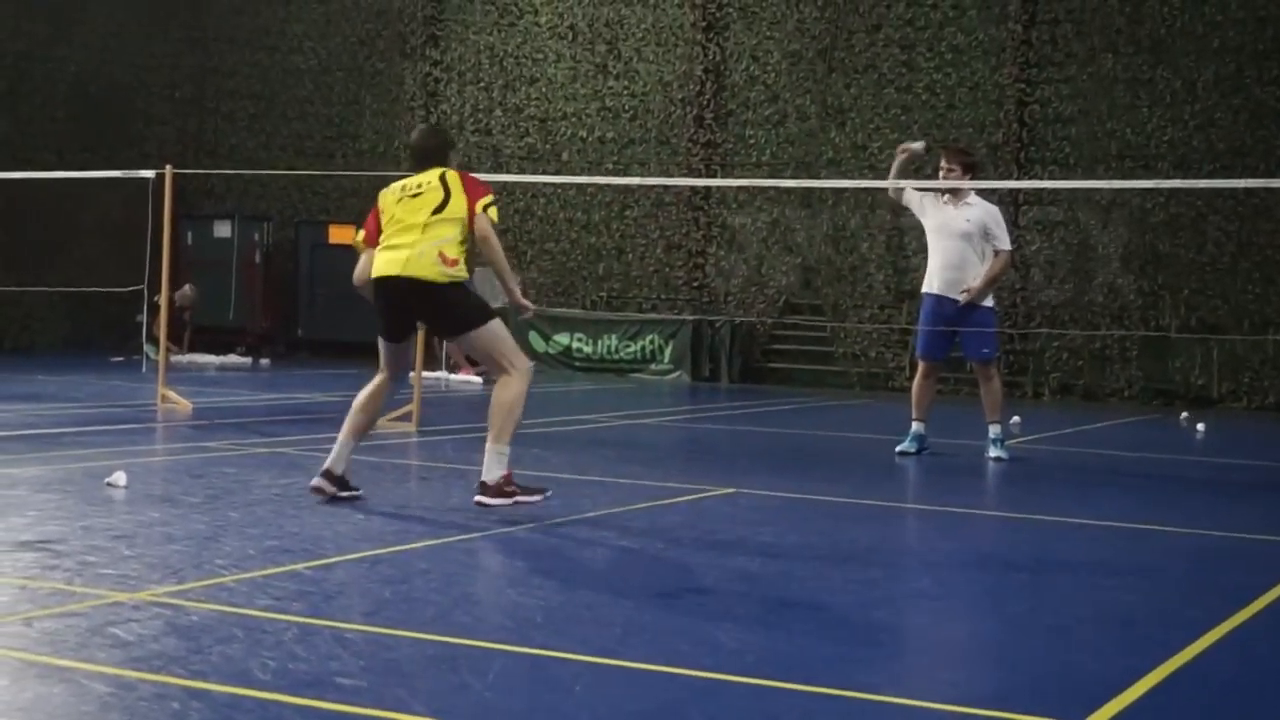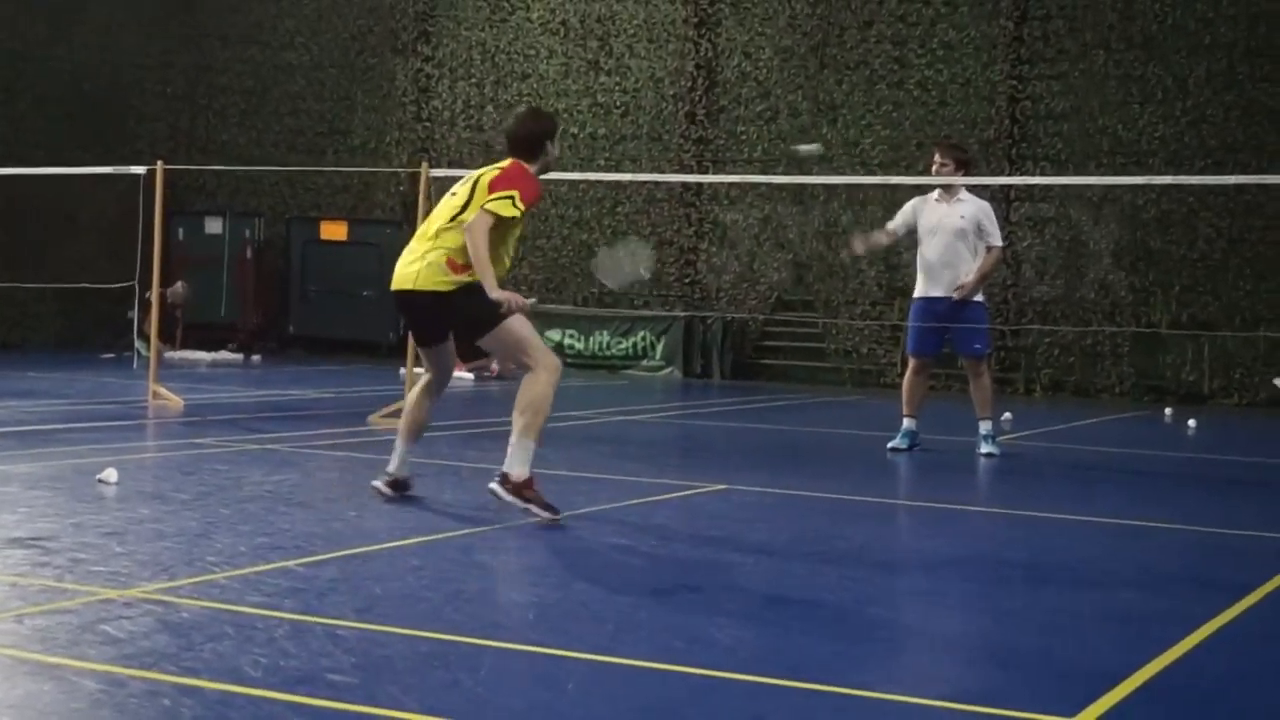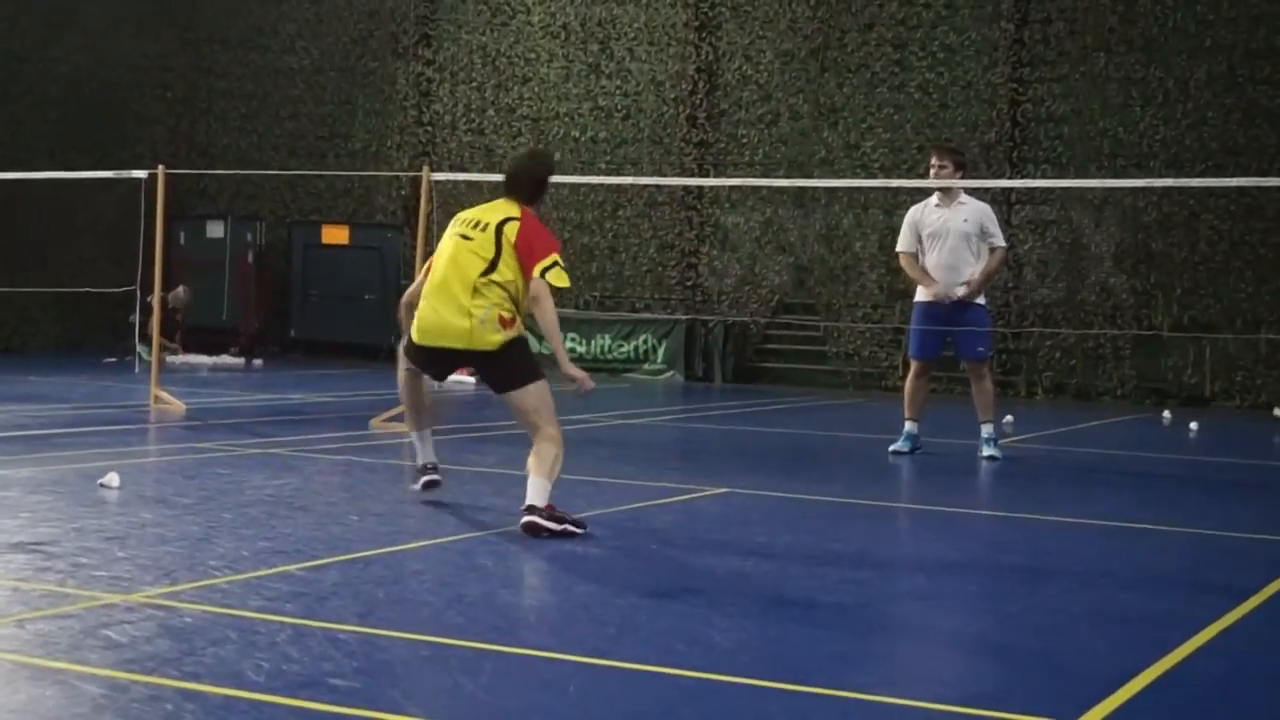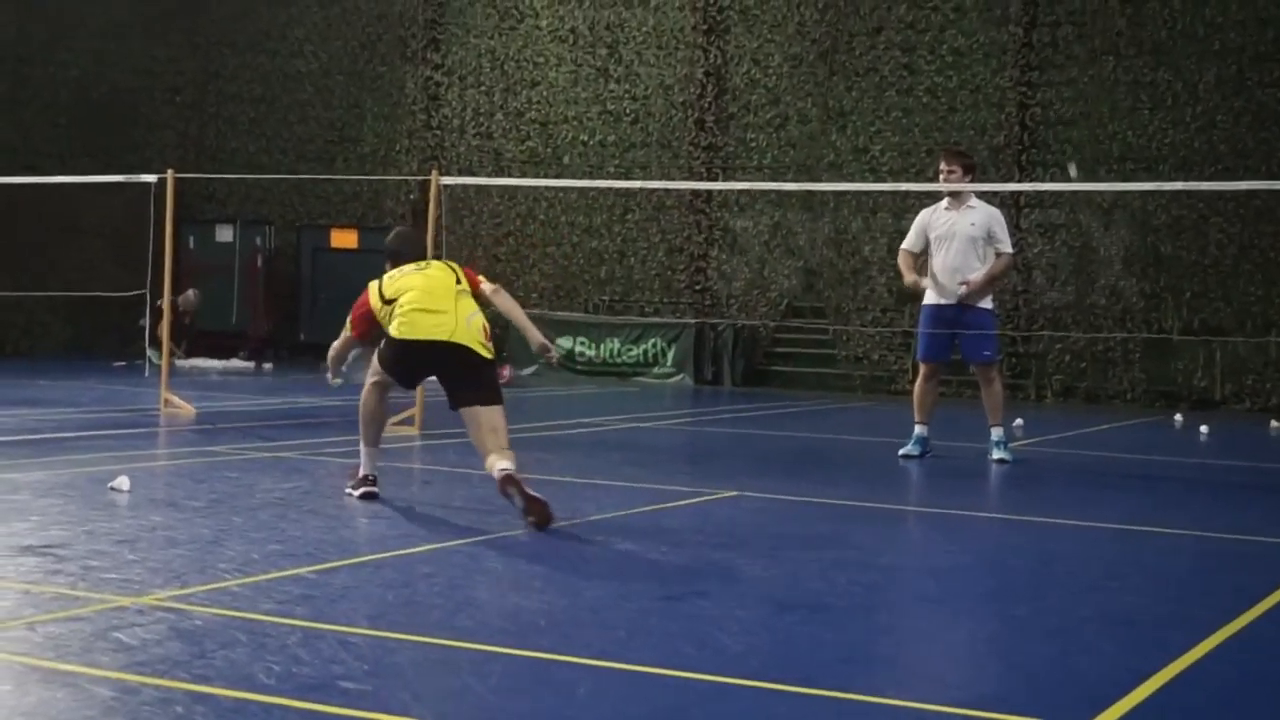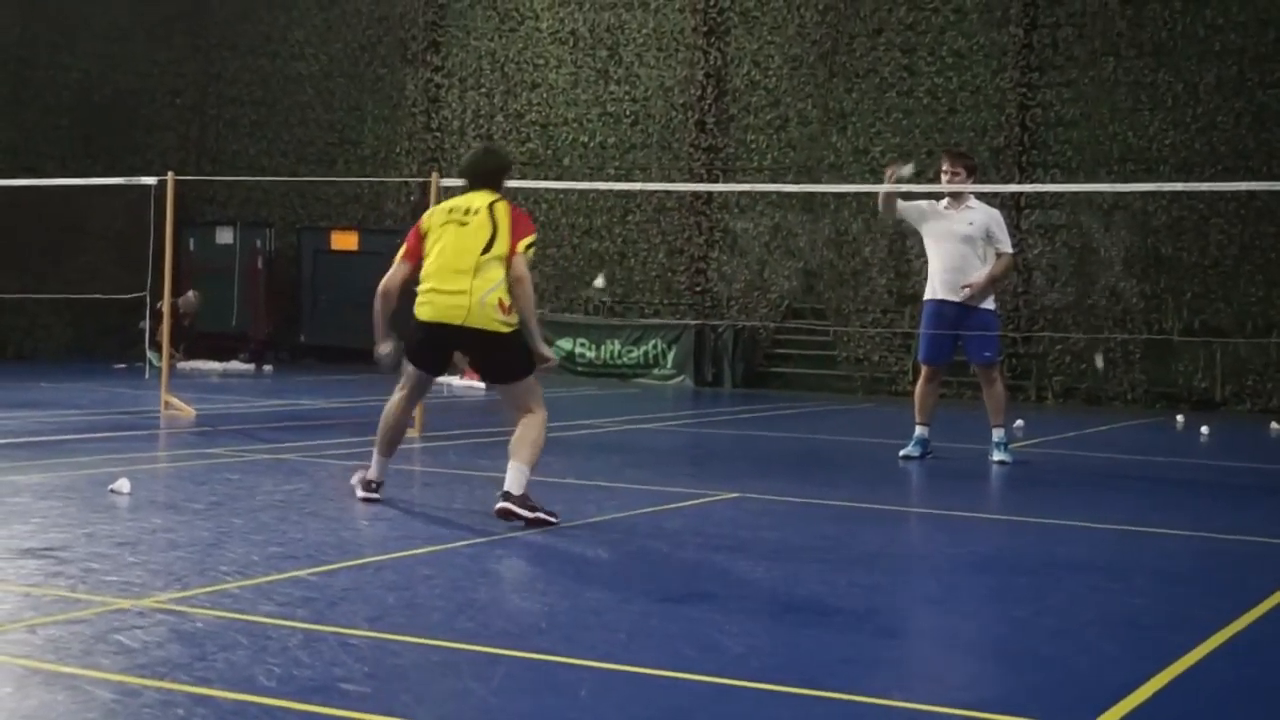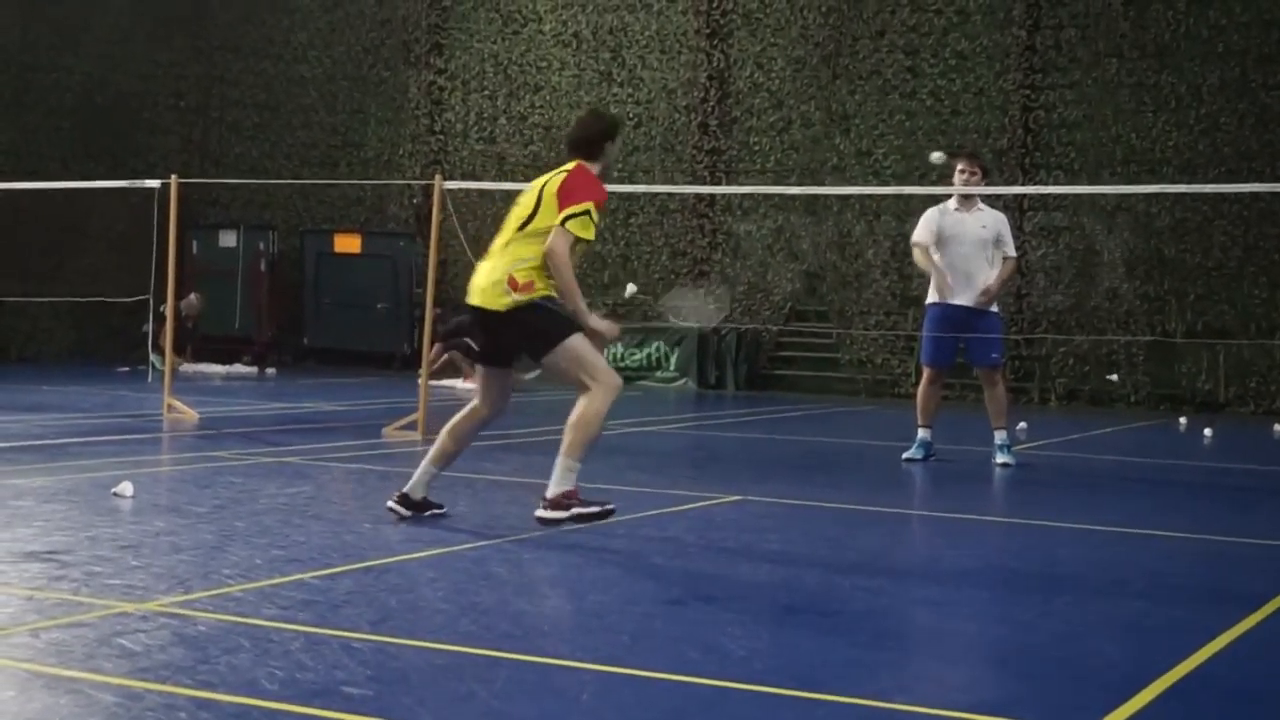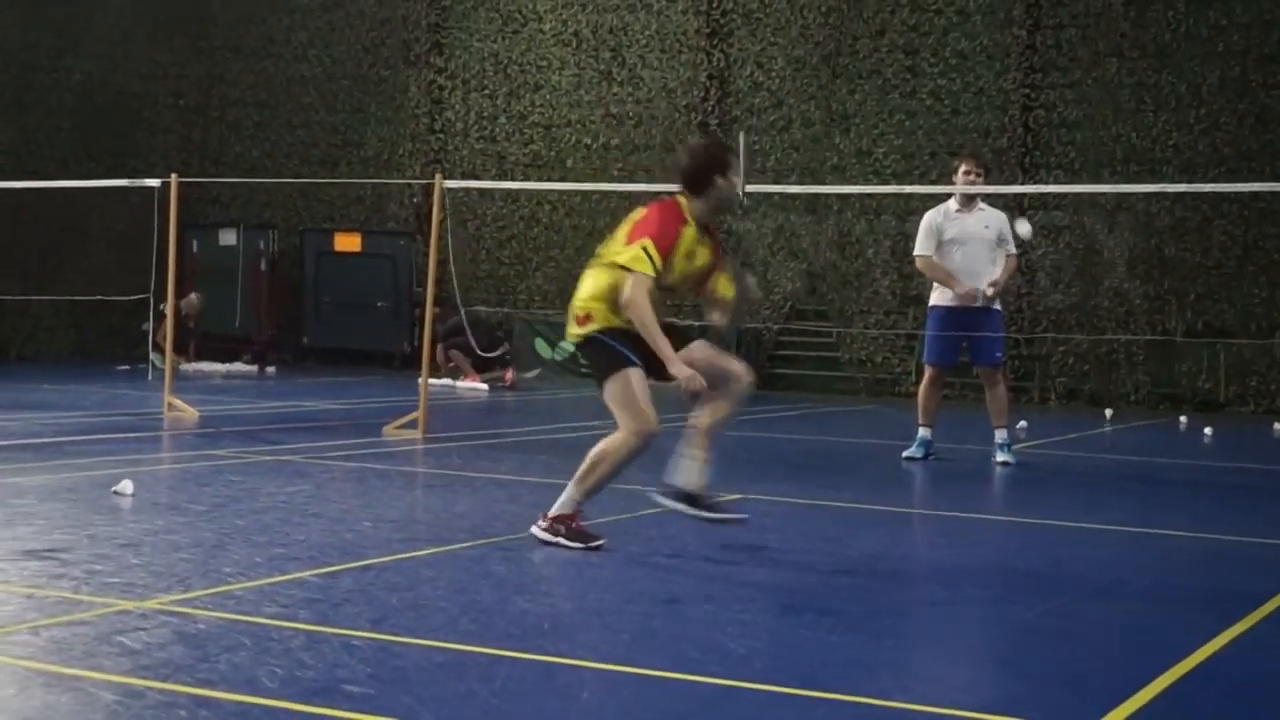
dt=0.3s
person 1, frame 1
left shoulder: (387, 196)
right shoulder: (467, 182)
left elbow: (361, 276)
right elbow: (486, 235)
left wrist: (388, 305)
right wrist: (515, 292)
left hip: (387, 280)
right hip: (435, 279)
left knee: (389, 378)
right knee: (517, 368)
left ankle: (333, 471)
right ankle: (495, 481)
person 1, frame 2
left shoulder: (486, 175)
right shoulder: (521, 179)
right elbow: (476, 226)
right wrist: (492, 289)
left hip: (409, 280)
right hip: (443, 283)
left knee: (436, 376)
right knee: (545, 365)
left ankle: (396, 473)
right ankle: (516, 477)
person 1, frame 3
left shoulder: (462, 219)
right shoulder: (534, 232)
left elbow: (413, 293)
right elbow: (539, 294)
left wrist: (406, 331)
right wrist: (563, 361)
left hip: (434, 331)
right hip: (491, 337)
left knee: (409, 361)
right knee: (546, 433)
left ankle: (426, 463)
right ankle: (537, 506)
person 1, frame 4
left shoulder: (377, 287)
right shoulder: (453, 270)
left elbow: (341, 348)
right elbow: (493, 293)
left wrist: (334, 371)
right wrist: (535, 336)
left hip: (409, 338)
right hip: (468, 347)
left knee: (376, 380)
right knee: (497, 452)
left ankle: (366, 476)
right ankle: (509, 476)
person 1, frame 5
left shoulder: (434, 216)
right shoulder: (514, 215)
left elbow: (388, 287)
right elbow: (518, 275)
left wrist: (382, 341)
right wrist: (536, 342)
left hip: (433, 312)
right hip: (489, 319)
left knee: (408, 392)
right knee: (533, 411)
left ankle: (373, 478)
right ankle: (514, 494)
person 1, frame 6
left shoulder: (550, 182)
right shoulder: (586, 186)
right elbow: (556, 251)
right wrist: (586, 318)
left hip: (487, 298)
right hip: (517, 294)
left knee: (489, 405)
right knee: (604, 386)
left ankle: (412, 495)
right ankle: (558, 495)
person 1, frame 7
left shoulder: (707, 237)
right shoulder: (661, 220)
left elbow: (721, 297)
right elbow: (633, 296)
left wrist: (720, 306)
right wrist: (673, 361)
left hip: (637, 328)
right hip: (602, 324)
left knee: (736, 376)
right knee: (641, 427)
left ankle: (684, 485)
right ankle: (557, 517)
person 2, frame 1
left shoulder: (987, 211)
right shoulder: (929, 203)
left elbow: (1004, 255)
right elbow: (894, 189)
left wrist: (981, 286)
right wrist: (902, 159)
left hip: (976, 305)
right hip: (936, 301)
left knee: (986, 370)
right knee: (926, 367)
left ankle: (996, 438)
right ankle: (917, 433)
person 2, frame 2
left shoulder: (979, 208)
right shoulder: (919, 205)
left elbow: (995, 250)
right elbow: (889, 233)
left wrist: (975, 281)
right wrist: (867, 241)
left hip: (967, 302)
right hip: (926, 299)
left knee: (976, 366)
right knee: (917, 364)
left ankle: (986, 433)
right ankle: (909, 430)
person 2, frame 3
left shoulder: (980, 210)
right shoulder: (917, 213)
left elbow: (999, 250)
right elbow: (905, 256)
left wrist: (980, 279)
right wrist: (931, 286)
left hip: (970, 304)
right hip: (929, 303)
left knee: (978, 368)
right knee: (919, 367)
left ankle: (988, 436)
right ankle: (910, 433)
person 2, frame 4
left shoulder: (989, 215)
right shoulder: (928, 215)
left elbow: (1005, 257)
right elbow: (907, 252)
left wrist: (981, 282)
right wrist: (910, 275)
left hip: (977, 307)
right hip: (936, 305)
left knee: (987, 372)
right knee: (928, 371)
left ankle: (997, 439)
right ankle: (920, 436)
person 2, frame 5
left shoulder: (989, 215)
right shoulder: (927, 211)
left elbow: (1006, 257)
right elbow: (887, 206)
left wrist: (984, 283)
right wrist: (891, 182)
left hip: (978, 307)
right hip: (938, 305)
left knee: (989, 372)
right knee: (929, 371)
left ankle: (998, 441)
right ankle: (921, 437)
person 2, frame 6
left shoulder: (996, 219)
right shoulder: (936, 215)
left elbow: (1010, 259)
right elbow: (919, 249)
left wrist: (997, 285)
right wrist: (935, 273)
left hip: (983, 309)
right hip: (943, 307)
left knee: (992, 375)
right knee: (932, 373)
left ankle: (1001, 443)
right ankle: (923, 440)
person 2, frame 7
left shoulder: (997, 218)
right shoulder: (935, 216)
left elbow: (1011, 255)
right elbow: (922, 261)
left wrist: (1001, 280)
right wrist: (956, 287)
left hip: (987, 308)
right hip: (945, 307)
left knee: (993, 374)
right knee: (933, 373)
left ankle: (1001, 442)
right ankle: (924, 438)
